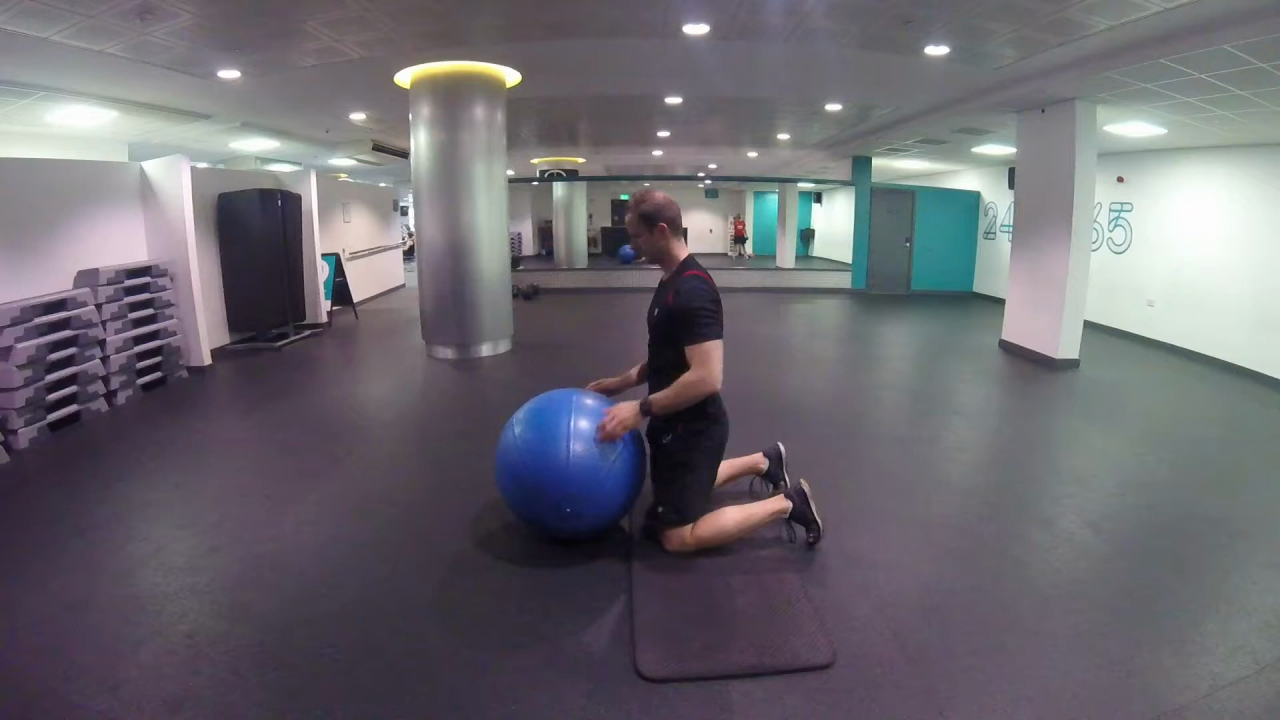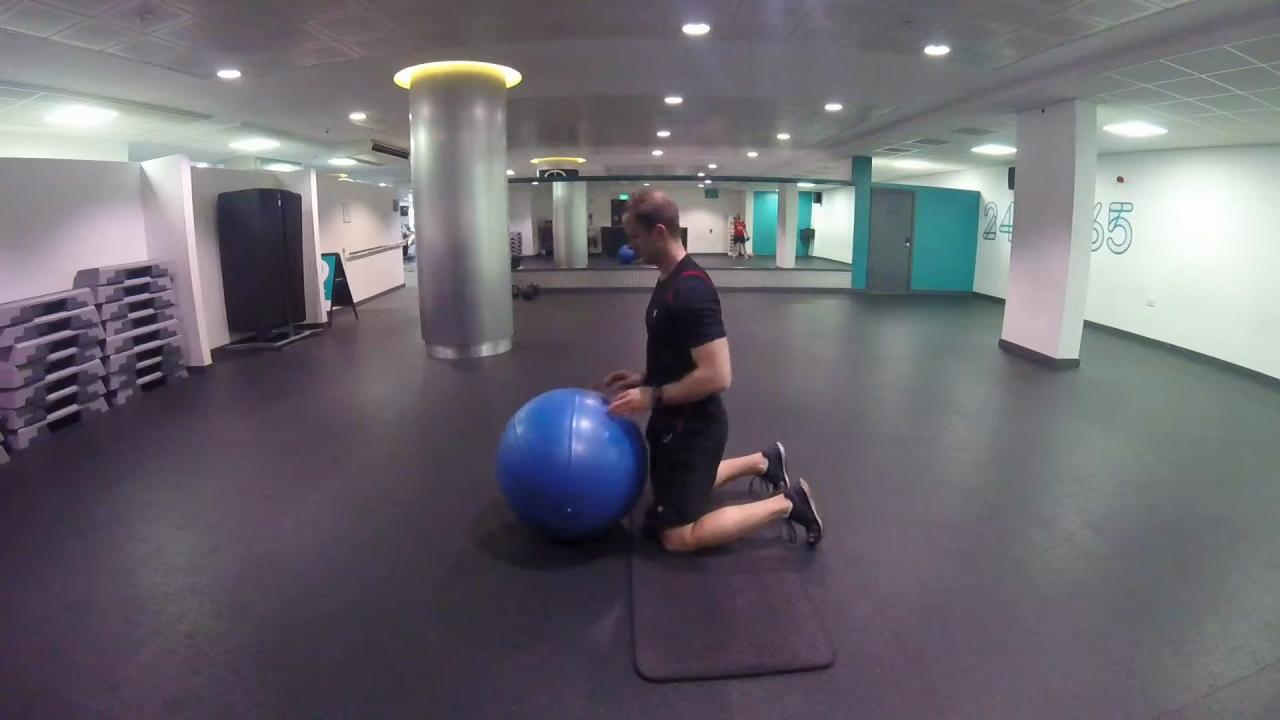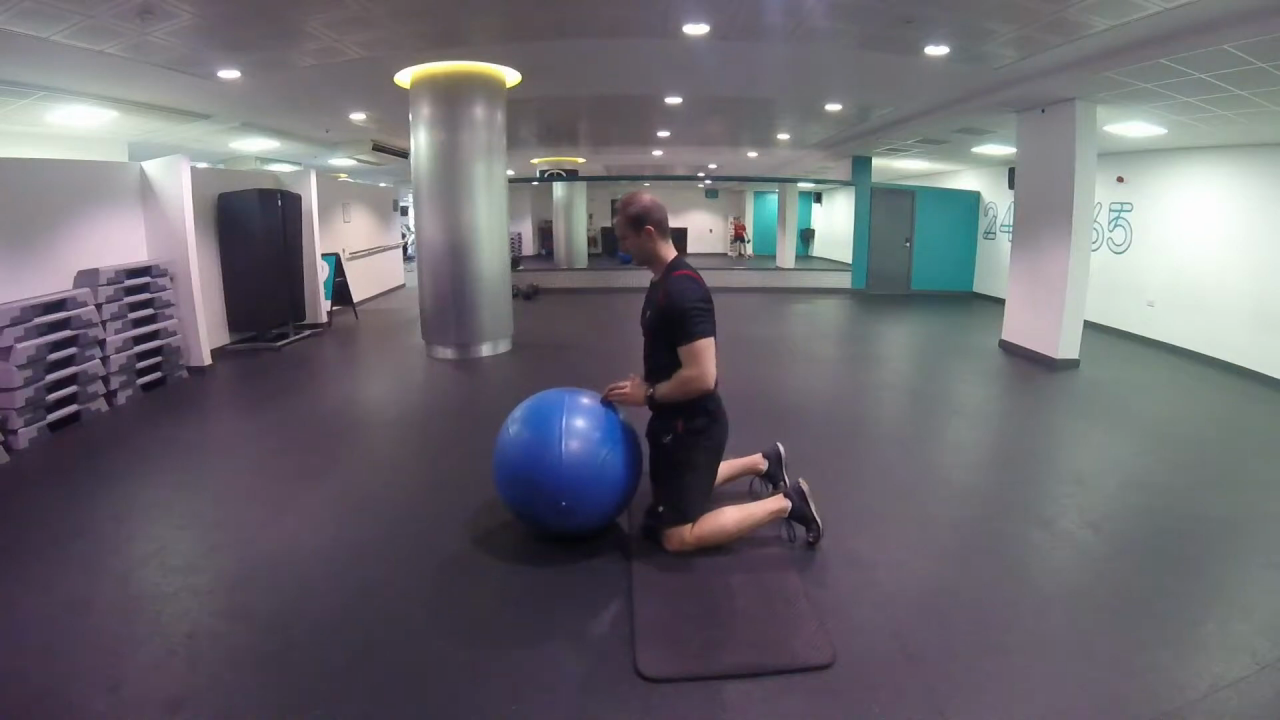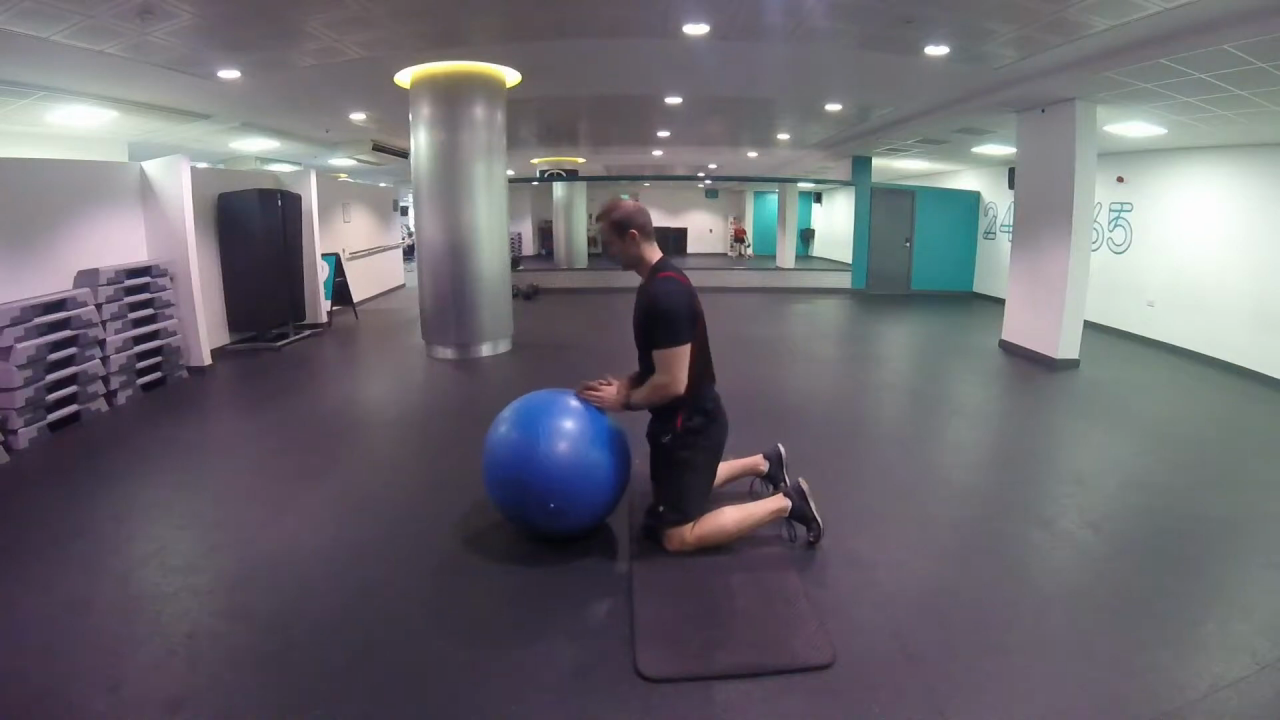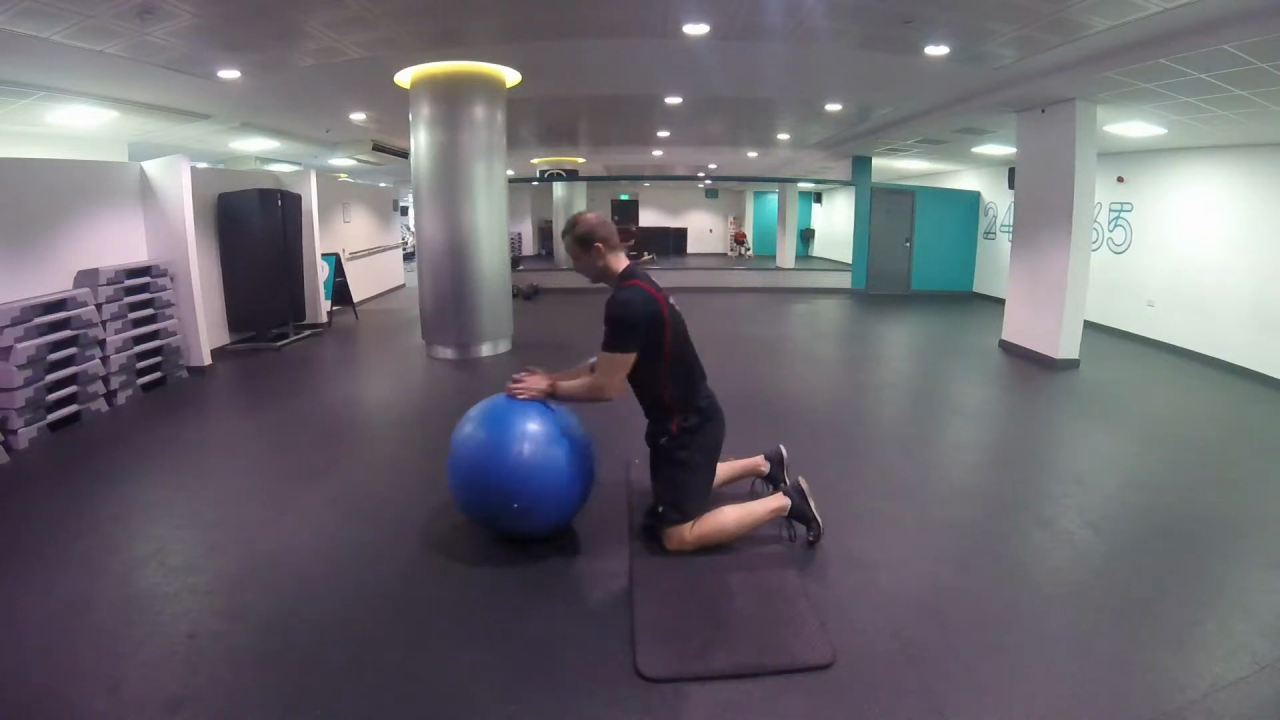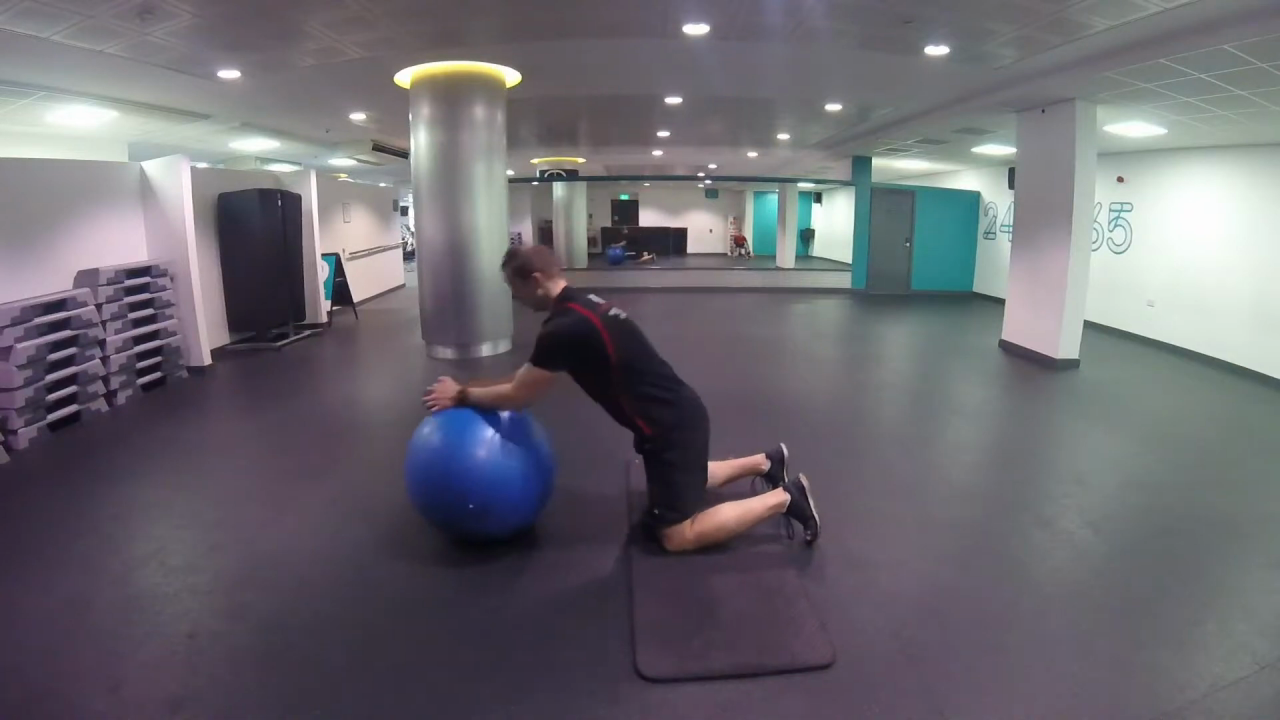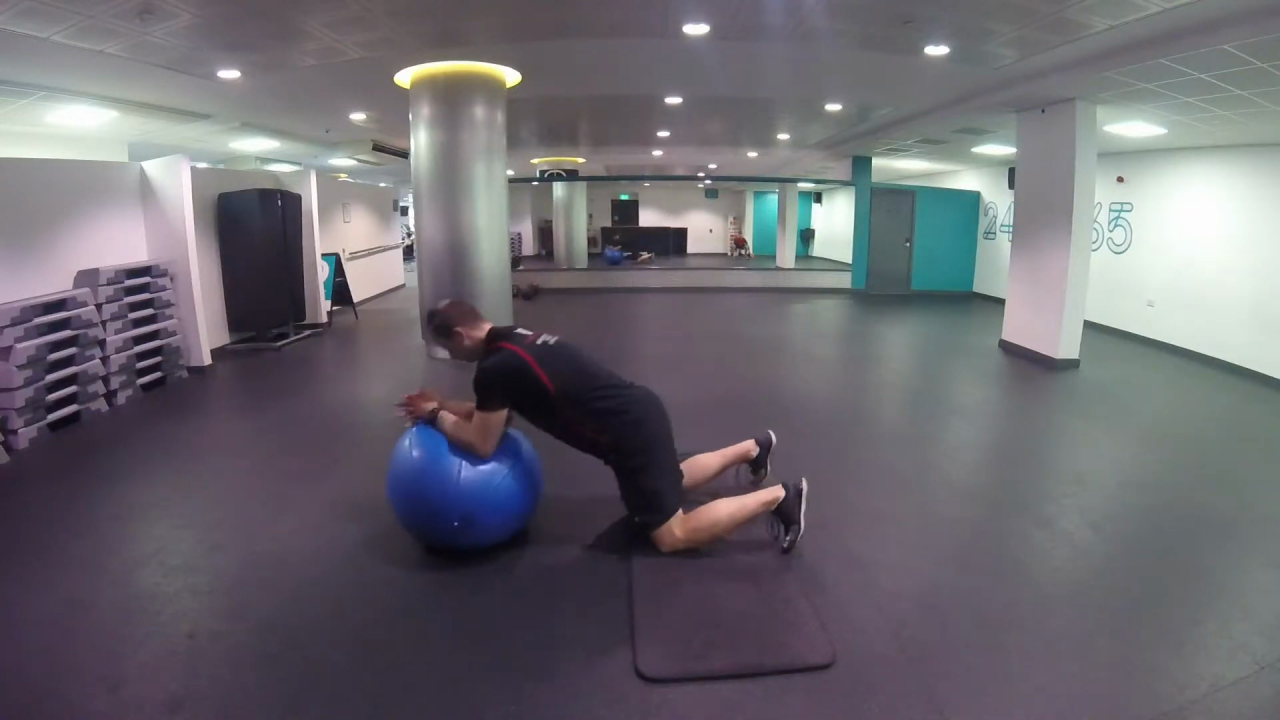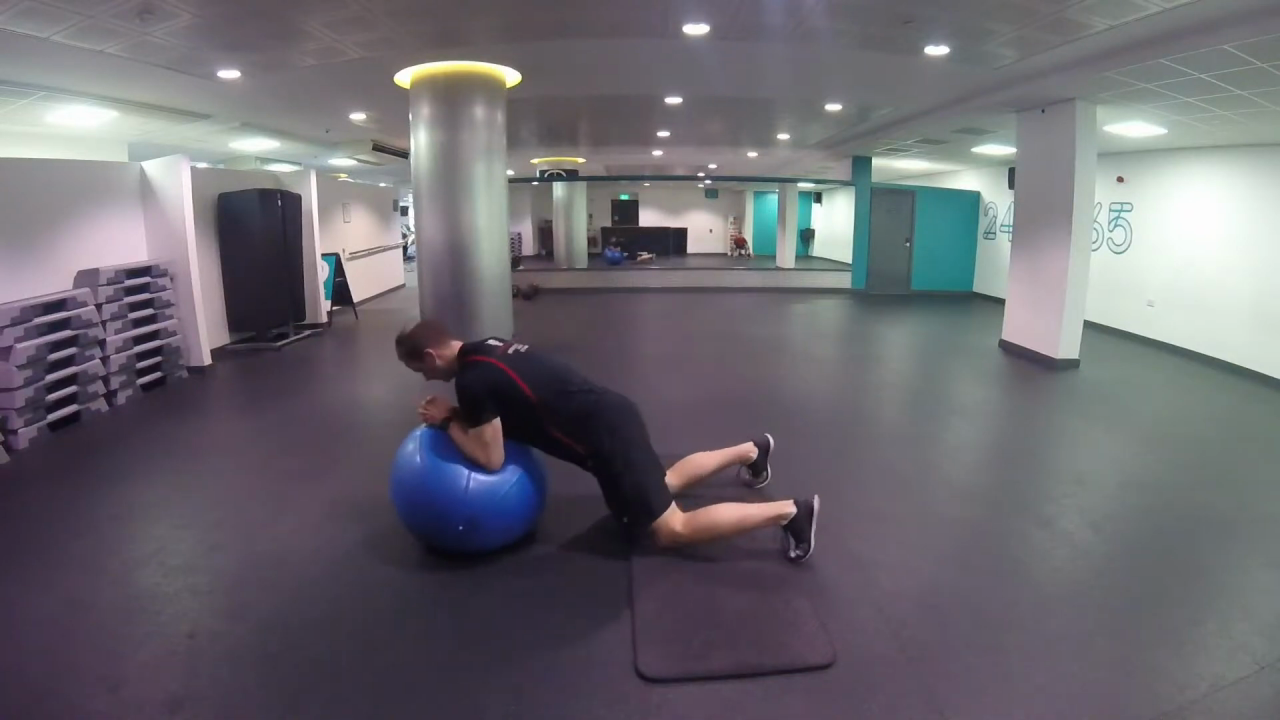
dt=0.3s
person 1, frame 1
left shoulder: (691, 292)
right shoulder: (673, 280)
left elbow: (706, 378)
left wrist: (640, 410)
right wrist: (625, 379)
left hip: (692, 426)
right hip: (679, 420)
left knee: (676, 536)
right knee: (681, 484)
left ankle: (785, 503)
right ankle: (763, 462)
person 1, frame 2
left shoulder: (689, 292)
right shoulder: (670, 280)
left elbow: (716, 376)
left wrist: (651, 397)
right wrist: (644, 379)
left hip: (692, 425)
right hip: (678, 420)
left knee: (677, 536)
left ankle: (785, 503)
right ankle: (762, 462)
person 1, frame 3
left shoulder: (681, 292)
right shoulder: (665, 281)
left elbow: (701, 376)
left wrist: (647, 395)
right wrist: (644, 384)
left hip: (691, 423)
right hip: (680, 417)
left knee: (676, 535)
right knee: (678, 486)
left ankle: (785, 502)
right ankle: (763, 462)
person 1, frame 4
left shoulder: (664, 295)
right shoulder: (661, 281)
left elbow: (672, 383)
left wrist: (624, 400)
right wrist: (627, 384)
left hip: (690, 423)
right hip: (685, 417)
left knee: (677, 536)
left ankle: (784, 503)
right ankle: (763, 464)
person 1, frame 5
left shoulder: (629, 303)
right shoulder: (636, 288)
left elbow: (606, 387)
right elbow: (608, 363)
left wrist: (549, 388)
right wrist: (554, 378)
left hip: (686, 424)
right hip: (689, 415)
left knee: (677, 535)
right knee: (679, 487)
left ankle: (784, 502)
right ankle: (764, 465)
person 1, frame 6
left shoulder: (565, 327)
right shoulder: (581, 305)
left elbow: (520, 396)
right elbow: (528, 377)
left wrist: (462, 395)
right wrist: (472, 389)
left hip: (670, 424)
right hip: (676, 412)
left knee: (677, 535)
right knee: (679, 485)
left ankle: (784, 498)
right ankle: (764, 463)
person 1, frame 7
left shoulder: (495, 367)
right shoulder: (514, 337)
left elbow: (483, 444)
right elbow: (496, 411)
left wrist: (435, 416)
right wrist: (448, 407)
left hip: (630, 431)
right hip: (637, 410)
left knee: (671, 536)
right knee: (674, 483)
left ankle: (779, 496)
right ankle: (753, 447)
person 1, frame 8
left shoulder: (472, 379)
right shoulder: (487, 349)
left elbow: (490, 457)
right elbow: (498, 415)
left wrist: (447, 422)
right wrist: (456, 413)
left hip: (605, 435)
right hip: (611, 416)
left knee: (672, 529)
right knee: (667, 483)
left ankle: (790, 511)
right ankle: (751, 450)
